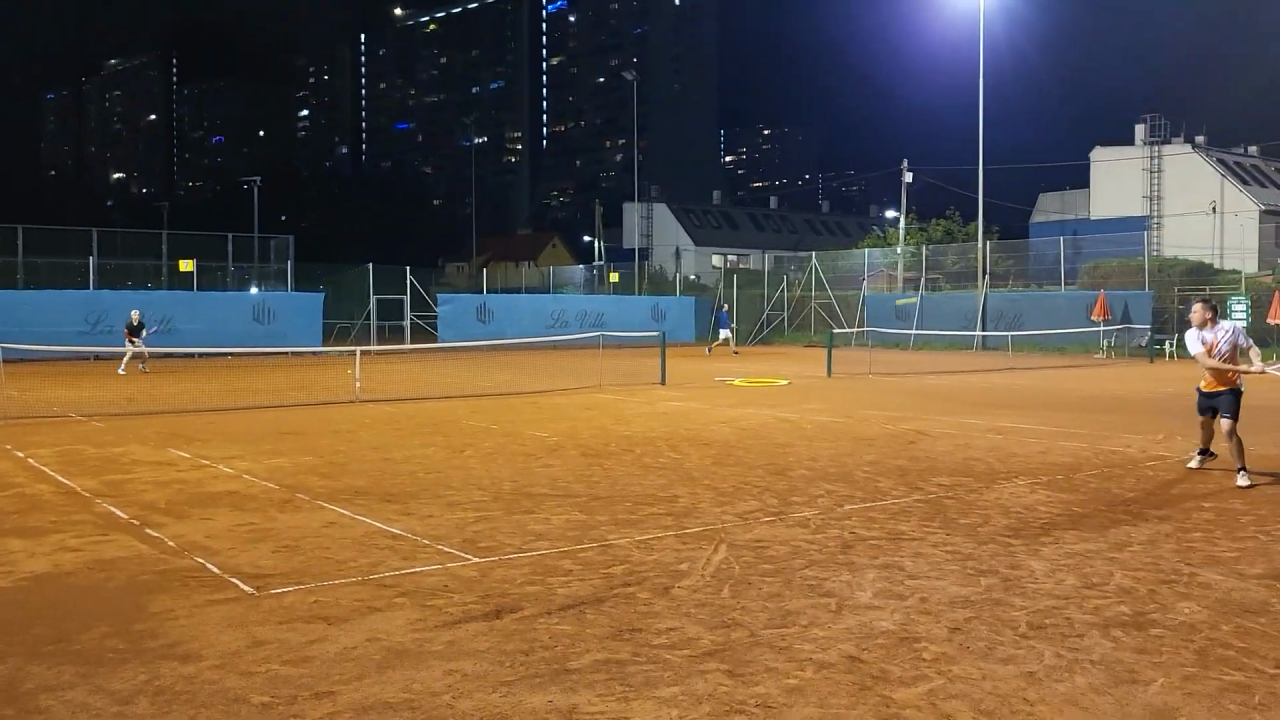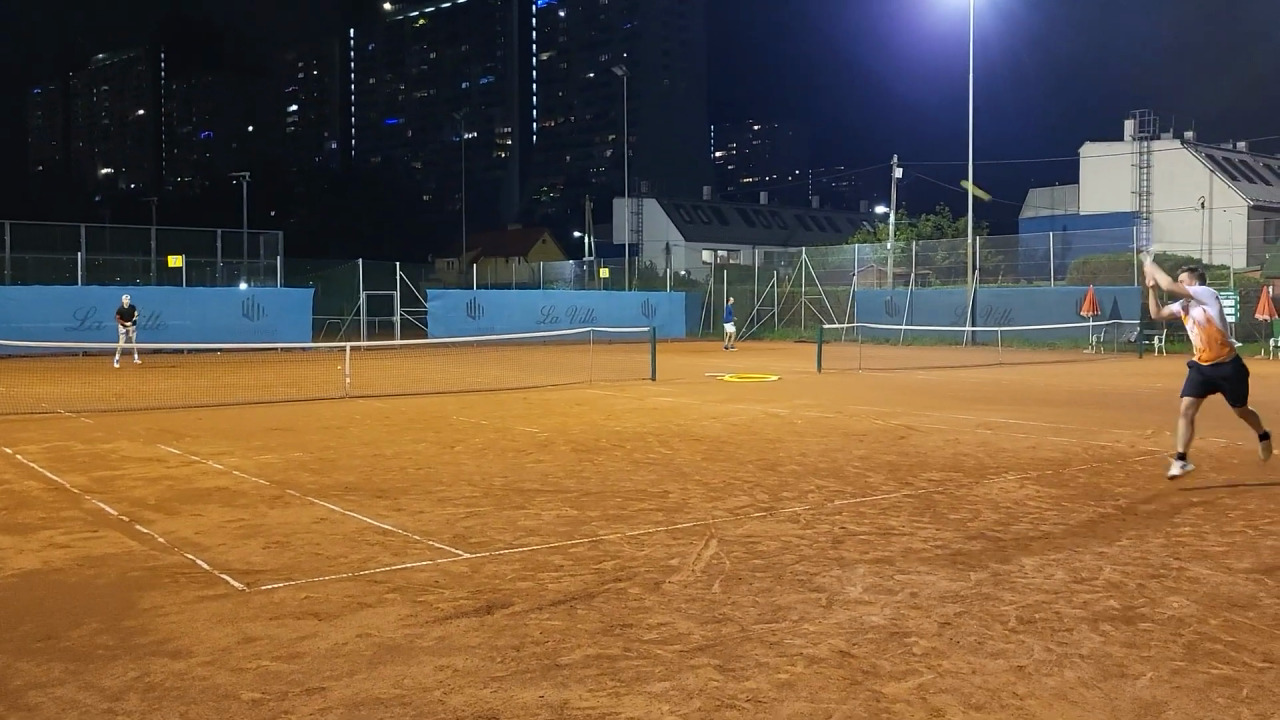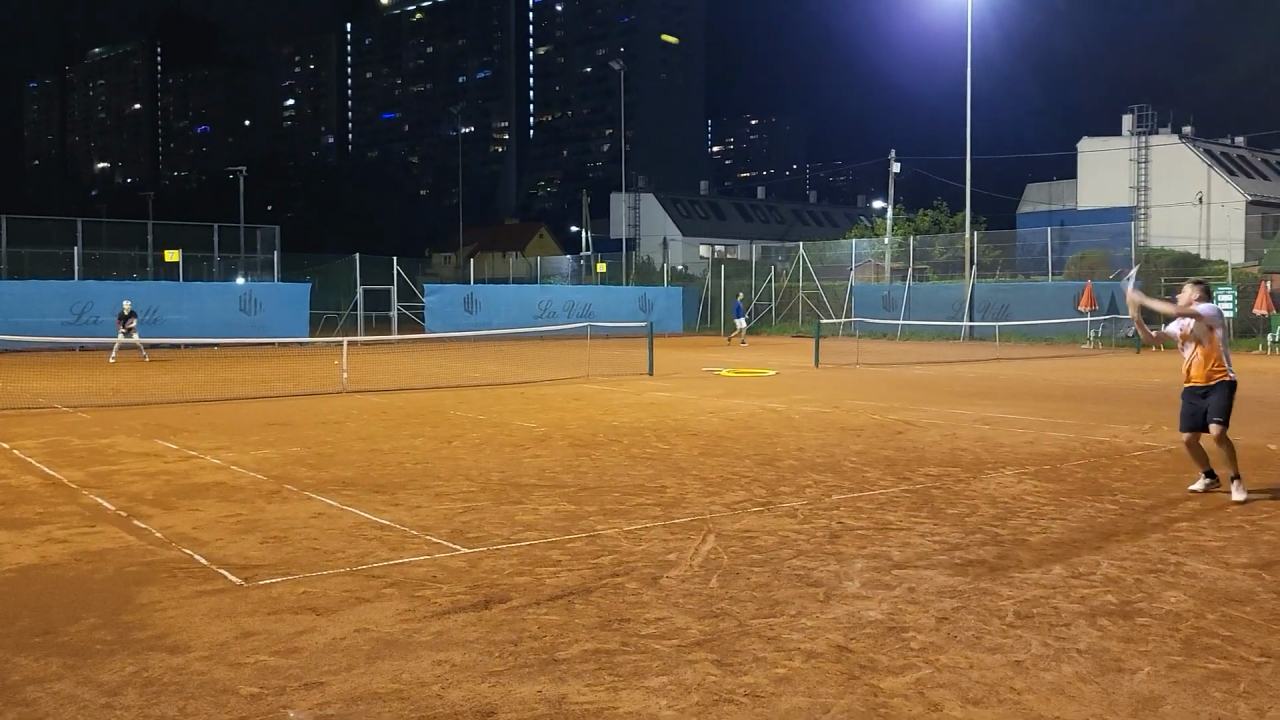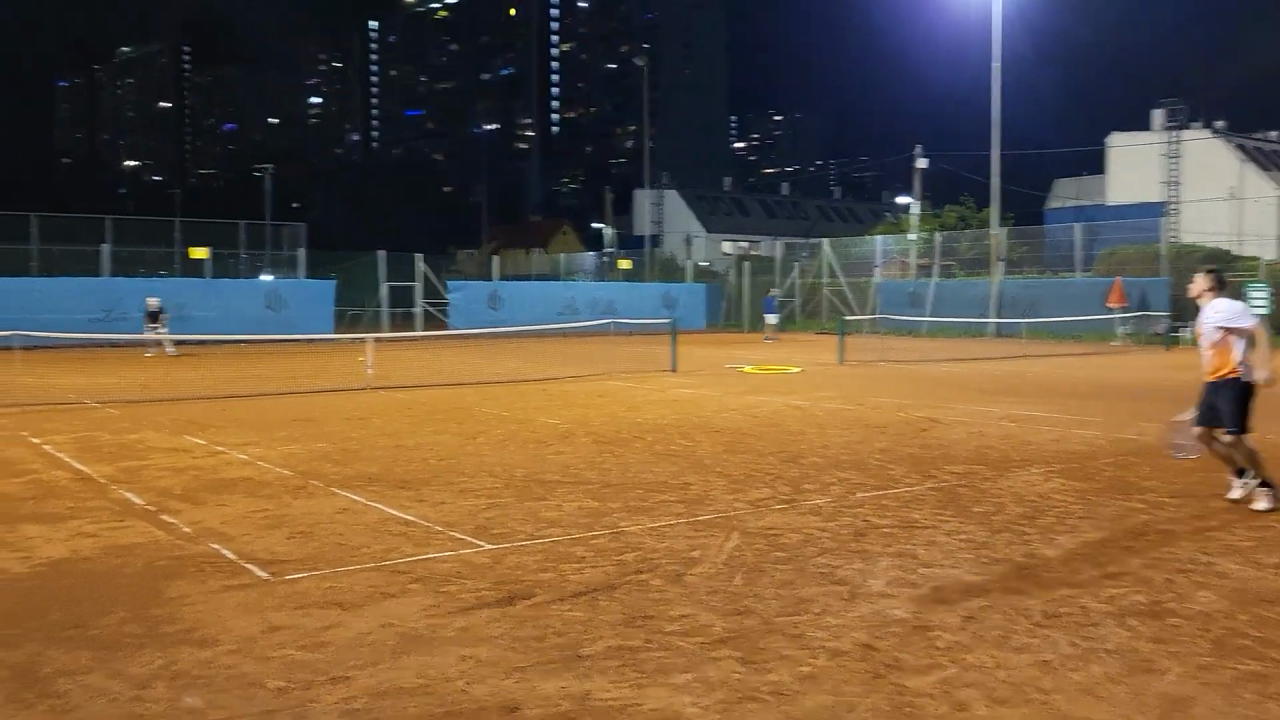
dt=0.3s
person 1, frame 1
left shoulder: (1232, 328)
right shoulder: (1192, 334)
left elbow: (1252, 348)
right elbow: (1205, 363)
left wrist: (1256, 363)
right wrist: (1244, 369)
left hip: (1229, 390)
right hip: (1207, 390)
left knee: (1227, 428)
right knee: (1205, 424)
left ankle: (1242, 472)
right ankle: (1205, 453)
person 1, frame 2
left shoulder: (1206, 293)
right shoulder: (1184, 304)
left elbow: (1170, 286)
right elbow: (1157, 314)
left wrist: (1153, 271)
right wrist: (1151, 287)
left hip: (1228, 364)
right hip: (1201, 365)
left knee: (1240, 410)
right knee: (1186, 409)
left ankle: (1263, 436)
right ankle: (1181, 460)
person 1, frame 3
left shoulder: (1211, 311)
right shoulder: (1179, 324)
left elbow: (1177, 311)
right elbow: (1150, 338)
left wrist: (1143, 300)
right wrist: (1136, 316)
left hip: (1219, 384)
right hip: (1193, 388)
left knee: (1217, 432)
right knee: (1188, 439)
left ankle: (1236, 481)
right ankle: (1209, 476)
person 1, frame 4
left shoulder: (1226, 308)
right shoulder: (1205, 314)
left elbow: (1259, 331)
left wrist: (1263, 366)
left hip: (1233, 382)
right hip: (1216, 384)
left knee: (1231, 438)
right knee: (1201, 433)
left ankle: (1266, 488)
right ankle: (1244, 475)
